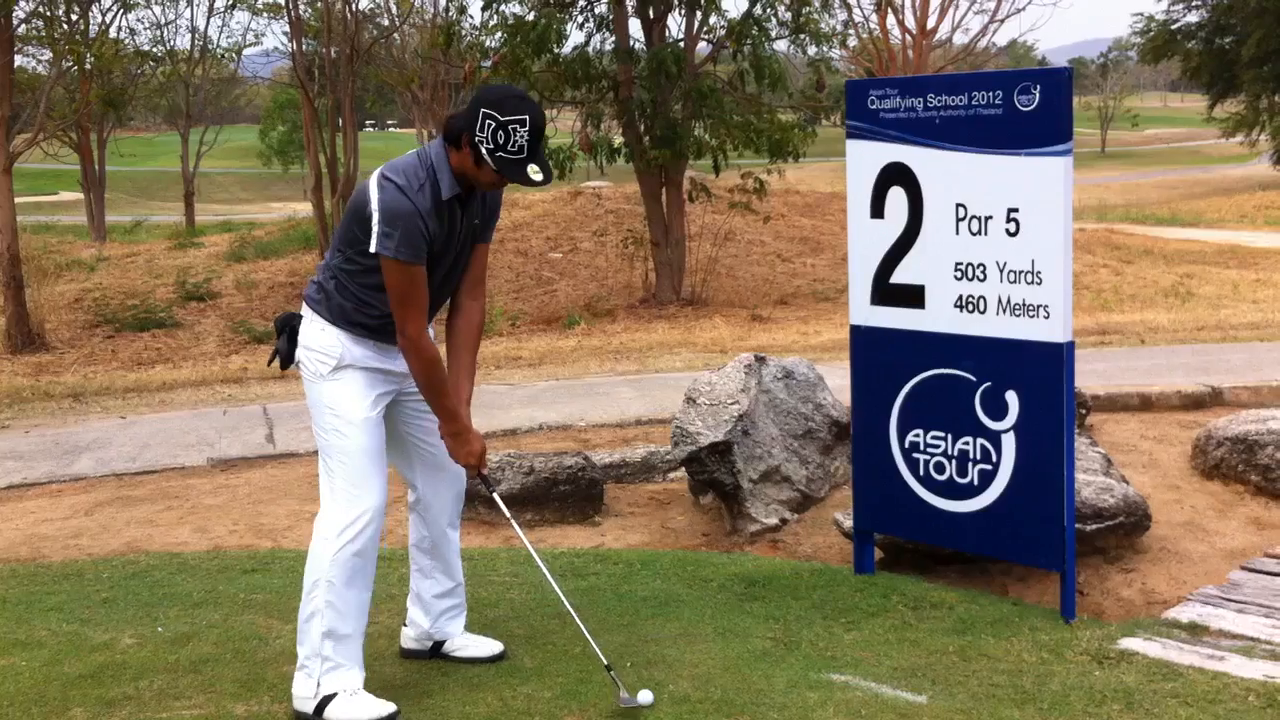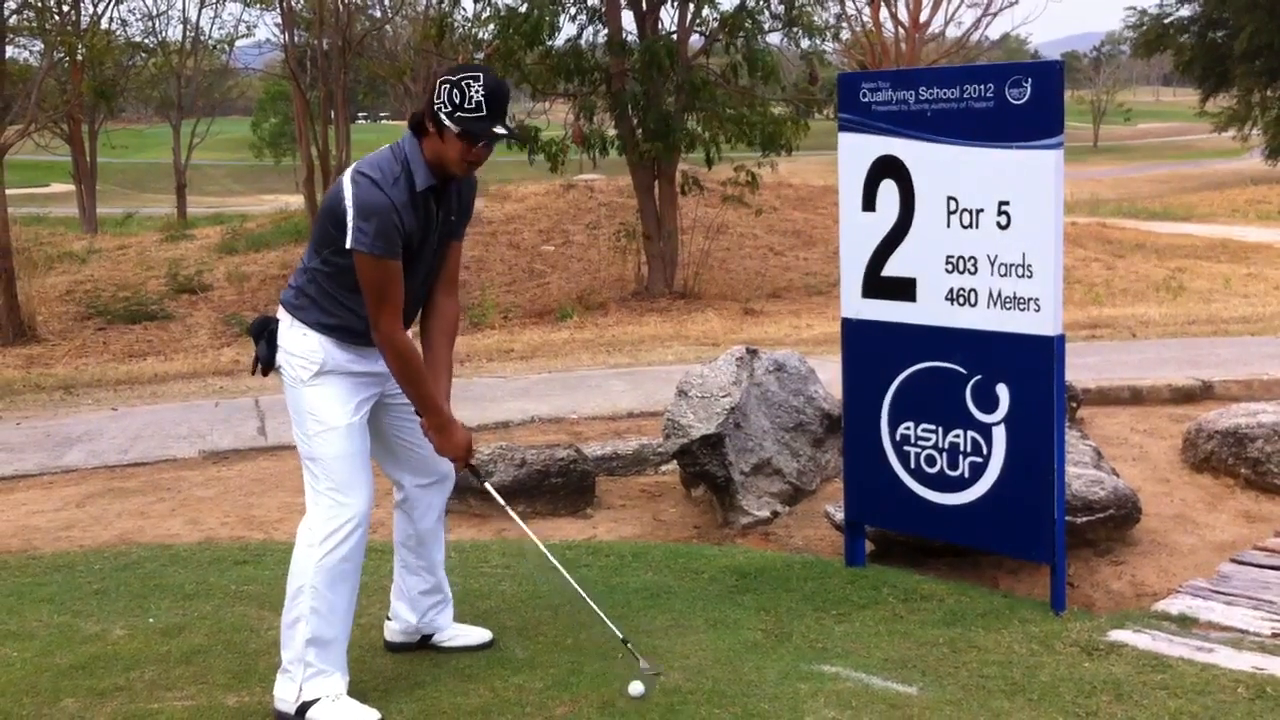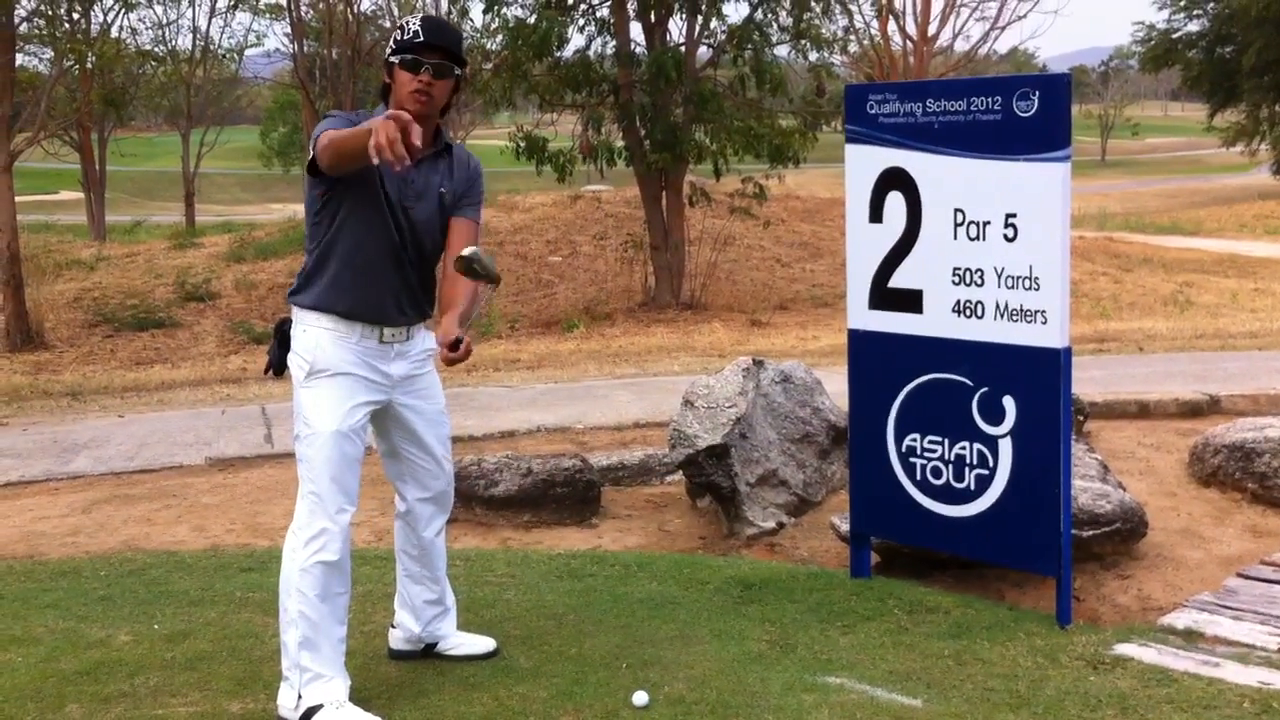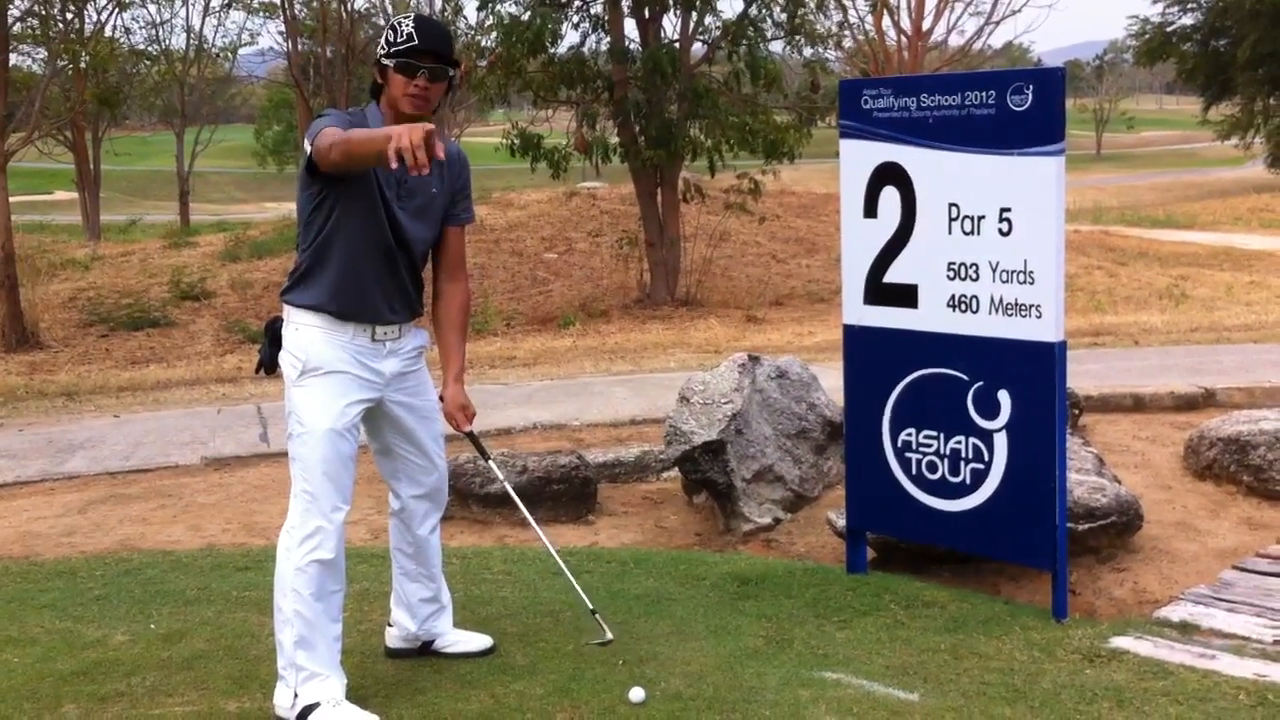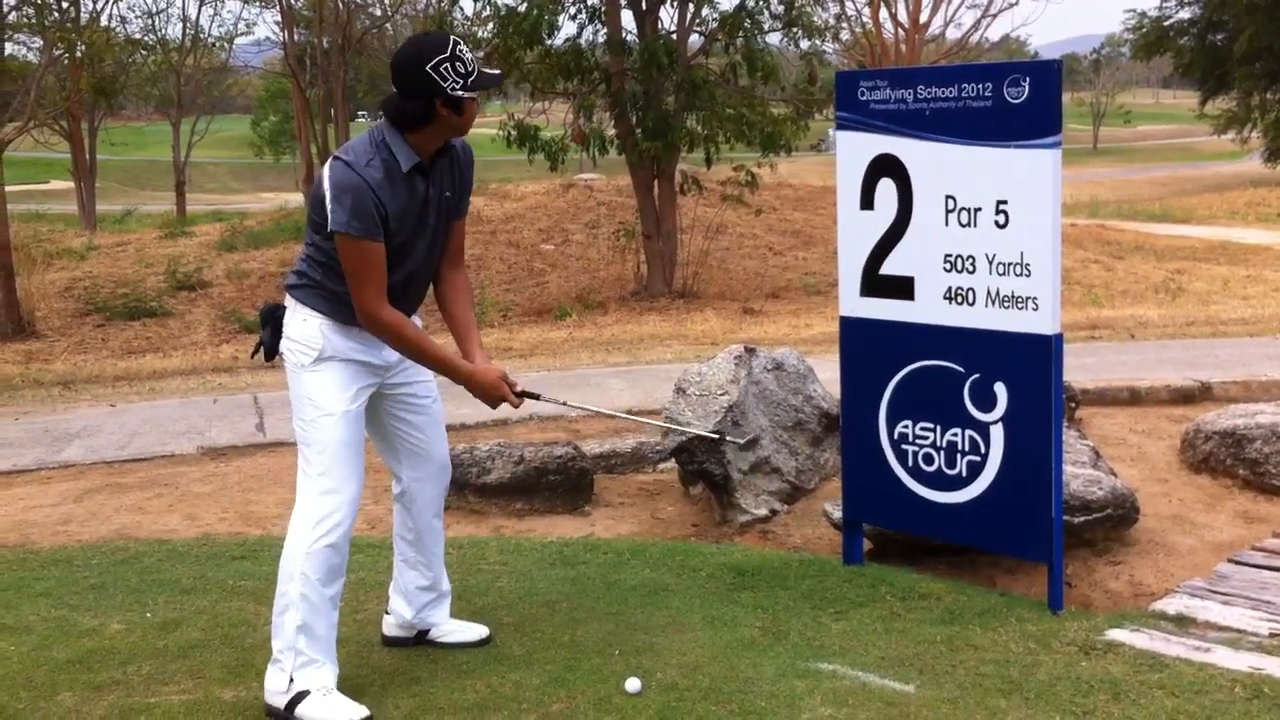
dt=1s
person 1, frame 1
left shoulder: (484, 191)
right shoulder: (400, 194)
left elbow: (468, 300)
right elbow: (410, 331)
left wrist: (460, 409)
right wrist: (456, 428)
left hip: (402, 346)
right hip: (344, 346)
left knee: (442, 482)
right knee: (357, 502)
left ankle: (433, 627)
person 1, frame 2
left shoulder: (458, 184)
right shoulder: (375, 191)
left elbow: (443, 297)
right elbow: (388, 326)
left wrist: (440, 406)
right wrist: (441, 421)
left hip: (383, 349)
right hip: (323, 351)
left knee: (428, 477)
right knee: (343, 507)
left ankle: (418, 618)
person 1, frame 3
left shoulder: (461, 167)
right shoulder: (343, 133)
left elbow: (458, 259)
right elbow: (332, 159)
left wrist: (453, 323)
right wrist: (376, 132)
left hip: (409, 346)
right hip: (335, 345)
left knee: (430, 489)
right knee: (326, 512)
left ankle: (422, 625)
person 1, frame 4
left shoulder: (451, 162)
right shoulder: (334, 130)
left elbow: (451, 276)
right elbow: (340, 152)
left wrist: (454, 376)
right wrist: (393, 134)
left hip: (402, 342)
right hip: (327, 343)
left knee: (423, 487)
right knee: (319, 513)
left ankle: (418, 624)
person 1, frame 5
left shoulder: (456, 161)
right shoulder: (355, 175)
left elbow: (451, 267)
right elbow: (372, 309)
left wrist: (477, 356)
right wrist: (464, 375)
left hip: (395, 334)
right hip: (330, 337)
left knee: (427, 472)
right knee: (332, 499)
left ankle: (417, 613)
